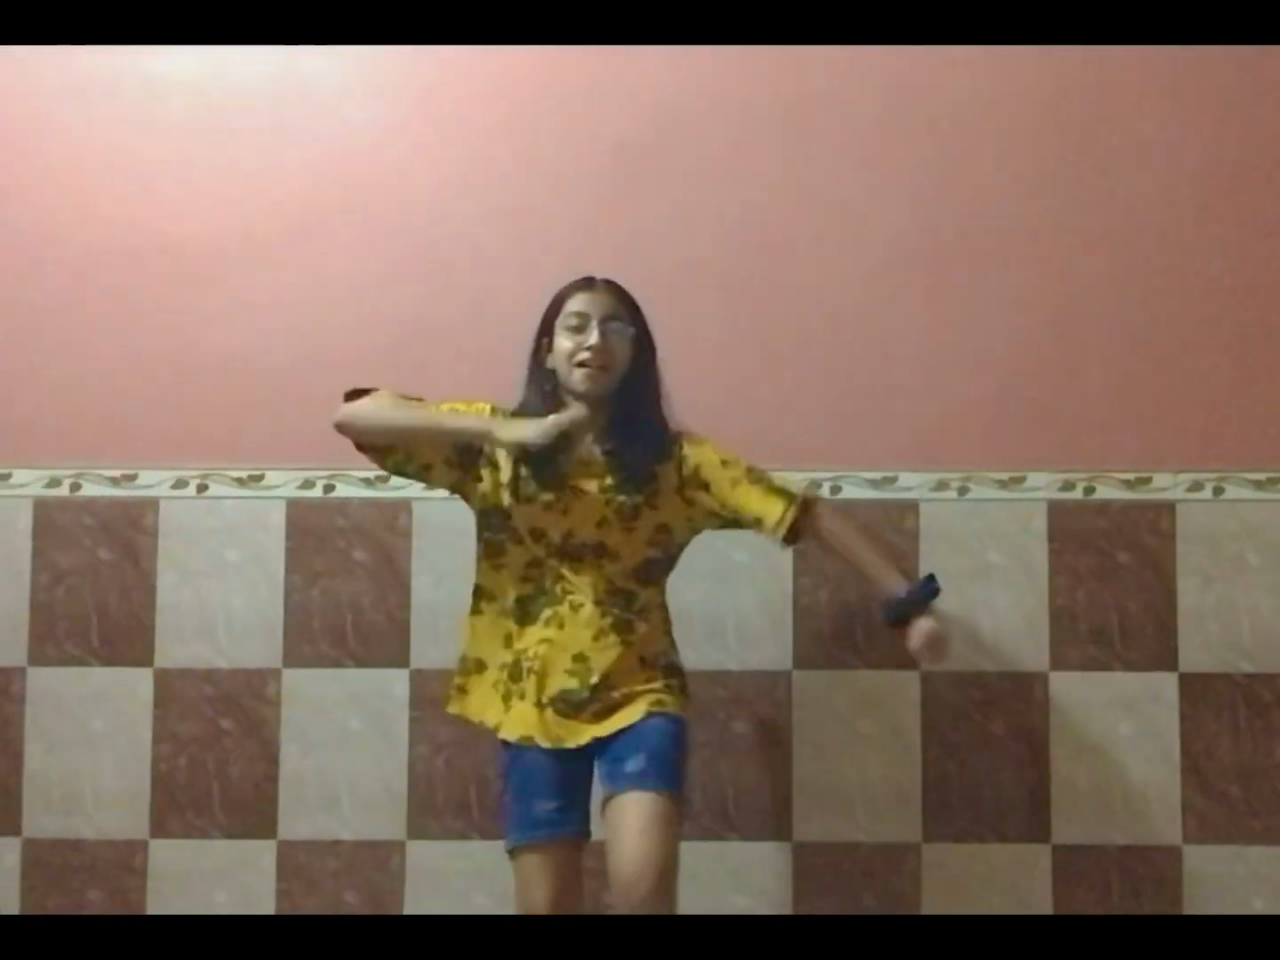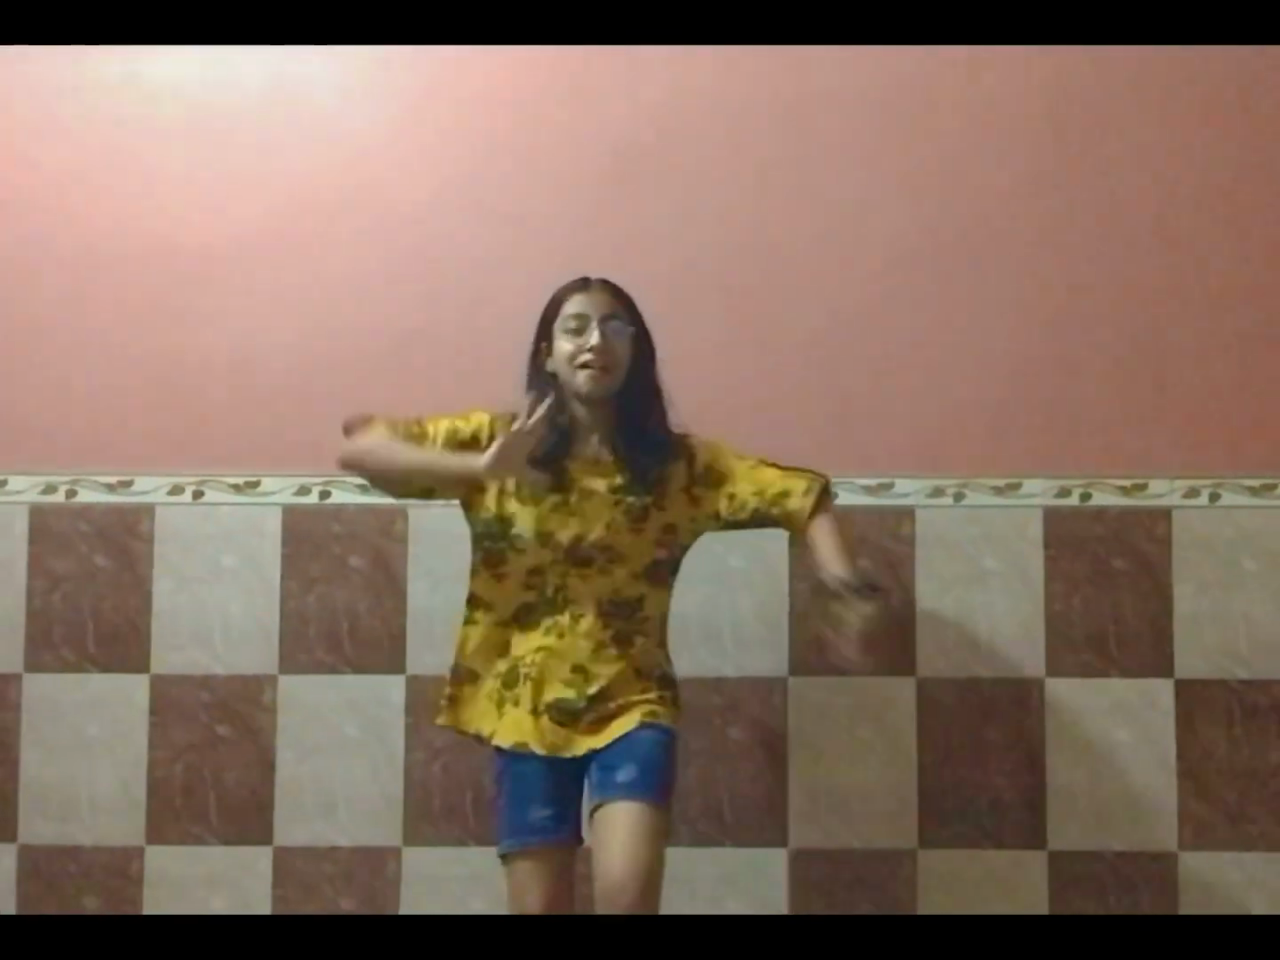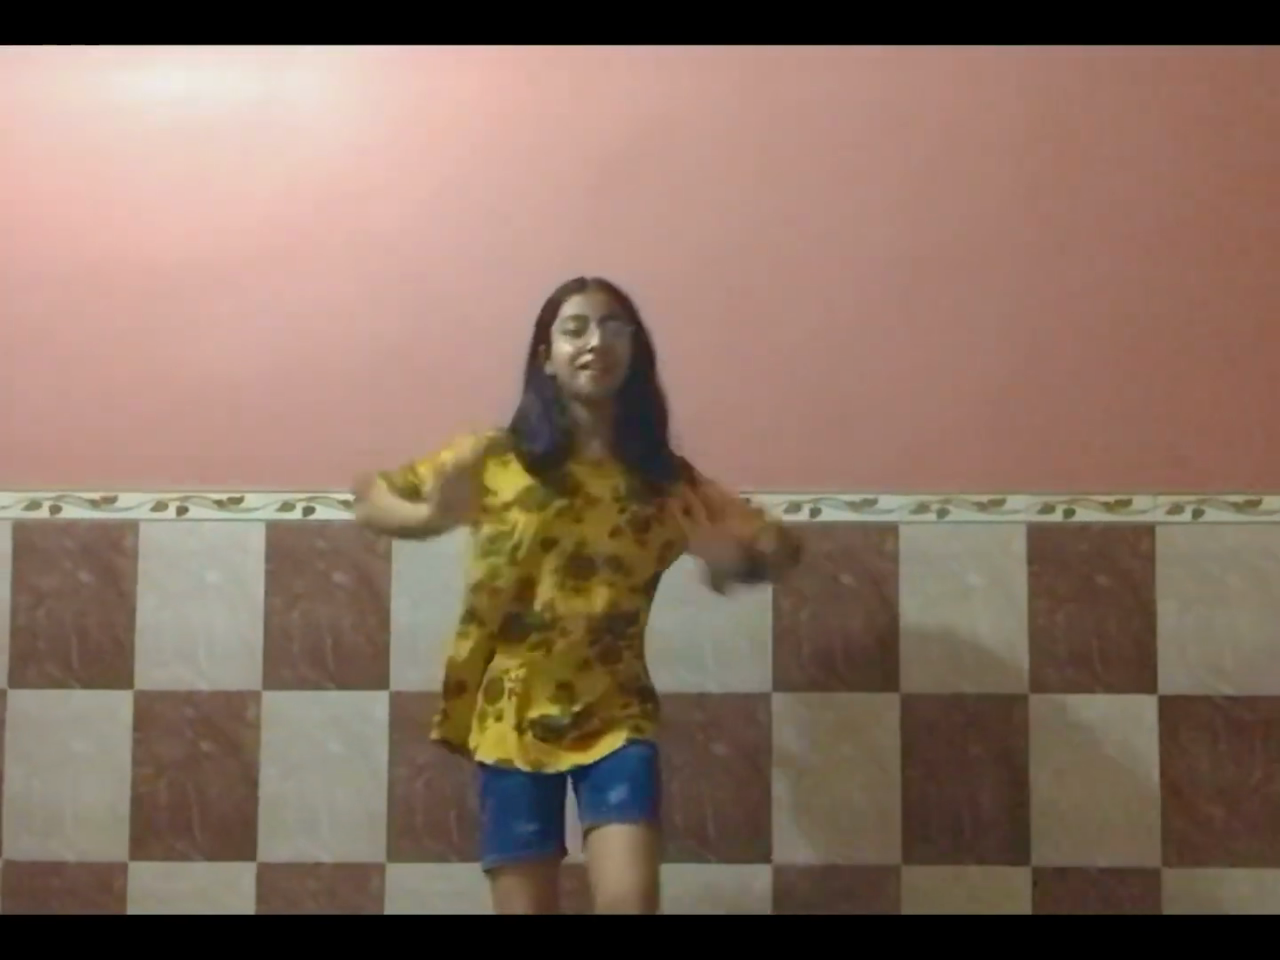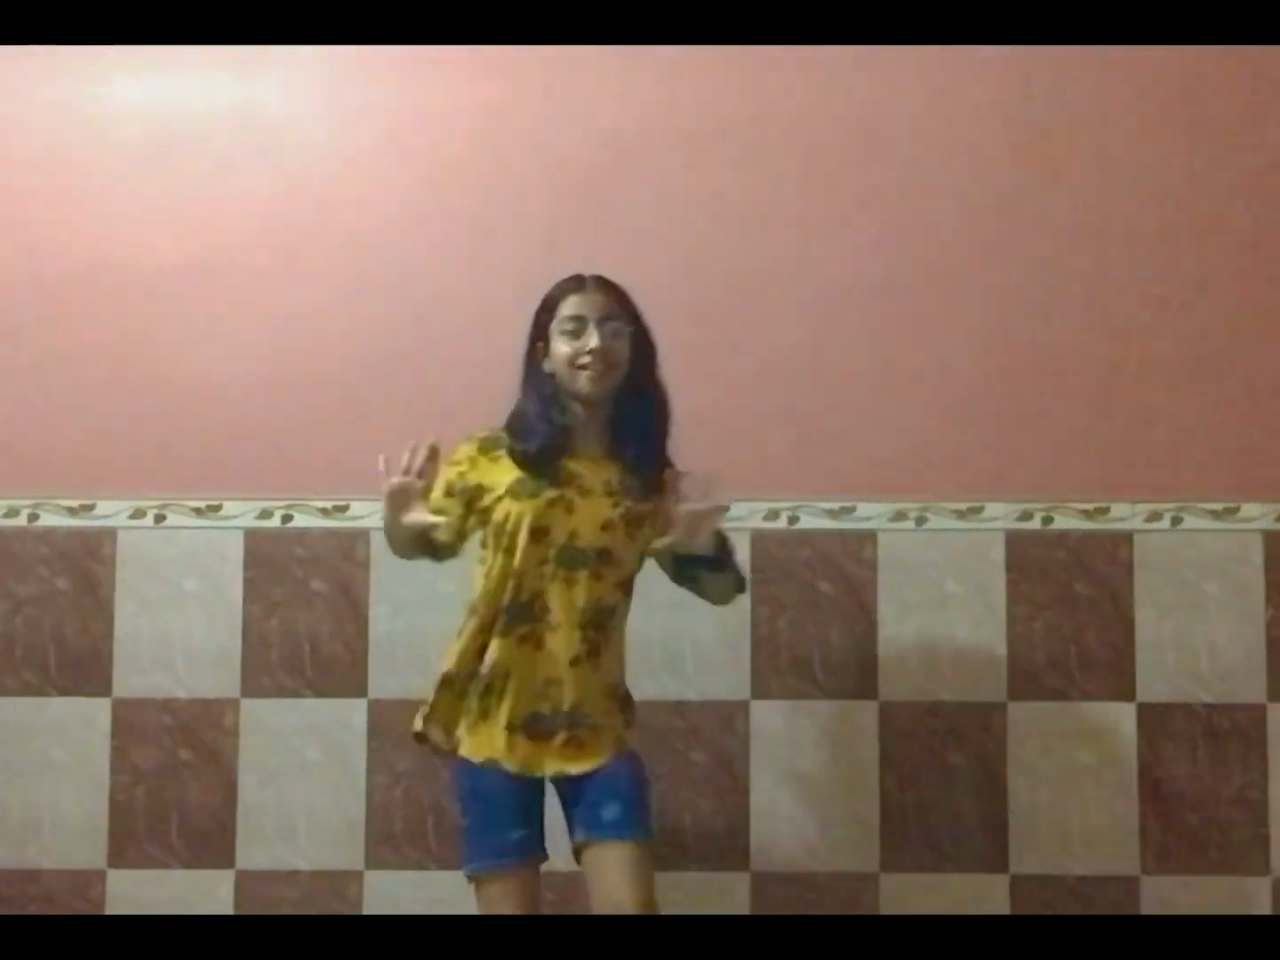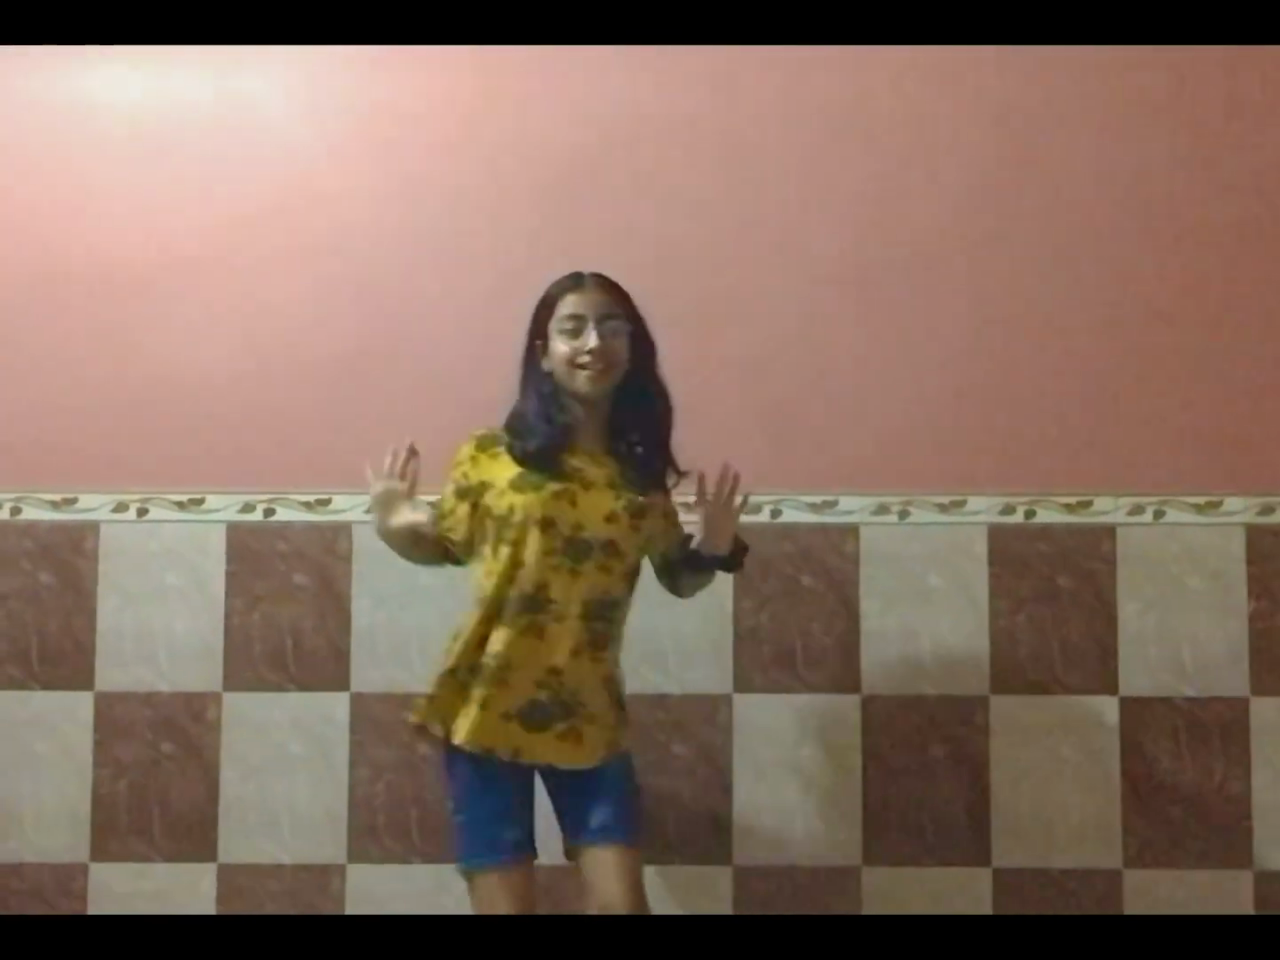
dt=0.1s
person 1, frame 1
left shoulder: (674, 459)
right shoulder: (496, 444)
left elbow: (804, 515)
right elbow: (353, 416)
left wrist: (906, 598)
right wrist: (499, 432)
left hip: (639, 695)
right hip: (532, 700)
left knee: (641, 886)
right knee: (544, 906)
person 1, frame 2
left shoulder: (677, 463)
right shoulder: (502, 443)
left elbow: (807, 497)
right elbow: (356, 445)
left wrist: (845, 583)
right wrist: (477, 470)
left hip: (634, 704)
right hip: (529, 707)
left knee: (625, 891)
right knee: (539, 910)
person 1, frame 3
left shoulder: (664, 476)
right shoulder: (495, 458)
left elbow: (767, 542)
right elbow: (370, 496)
left wrist: (736, 557)
right wrist: (431, 516)
left hip: (614, 719)
right hip: (508, 717)
left knee: (630, 905)
right knee: (523, 919)
person 1, frame 4
left shoulder: (646, 475)
right shoulder: (492, 459)
left elbow: (717, 587)
right elbow: (429, 539)
left wrist: (704, 548)
right wrist: (400, 524)
left hip: (595, 723)
right hip: (490, 718)
left knee: (630, 911)
right knee: (509, 915)
person 1, frame 5
left shoulder: (646, 471)
right shoulder: (492, 456)
left elbow: (681, 577)
right elbow: (445, 543)
left wrist: (715, 548)
right wrist: (395, 528)
left hip: (588, 717)
right hip: (487, 711)
left knee: (621, 909)
right knee: (504, 914)
